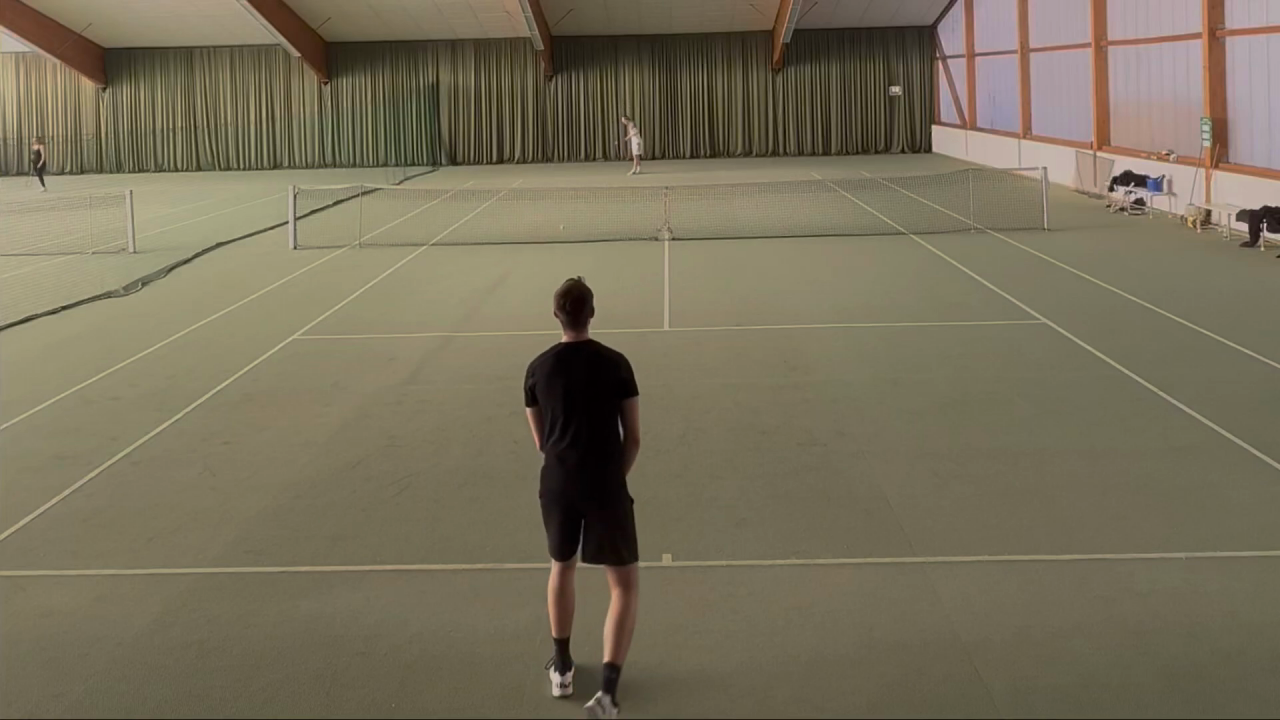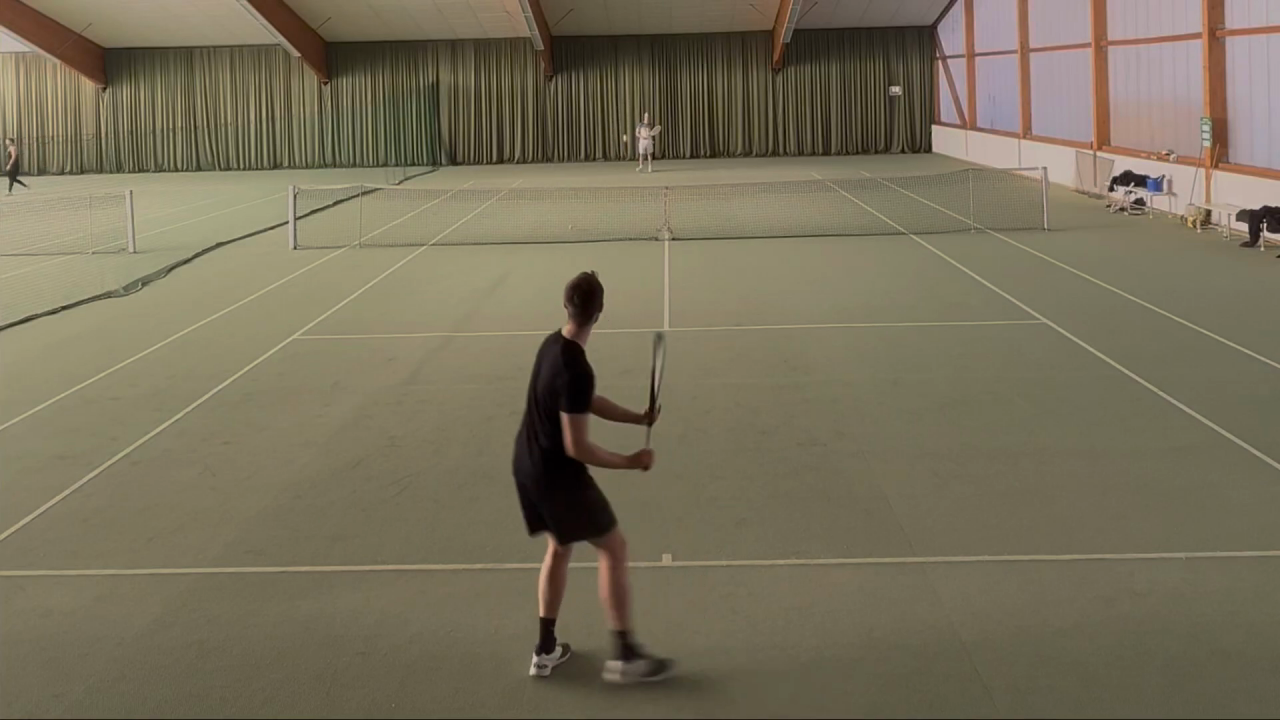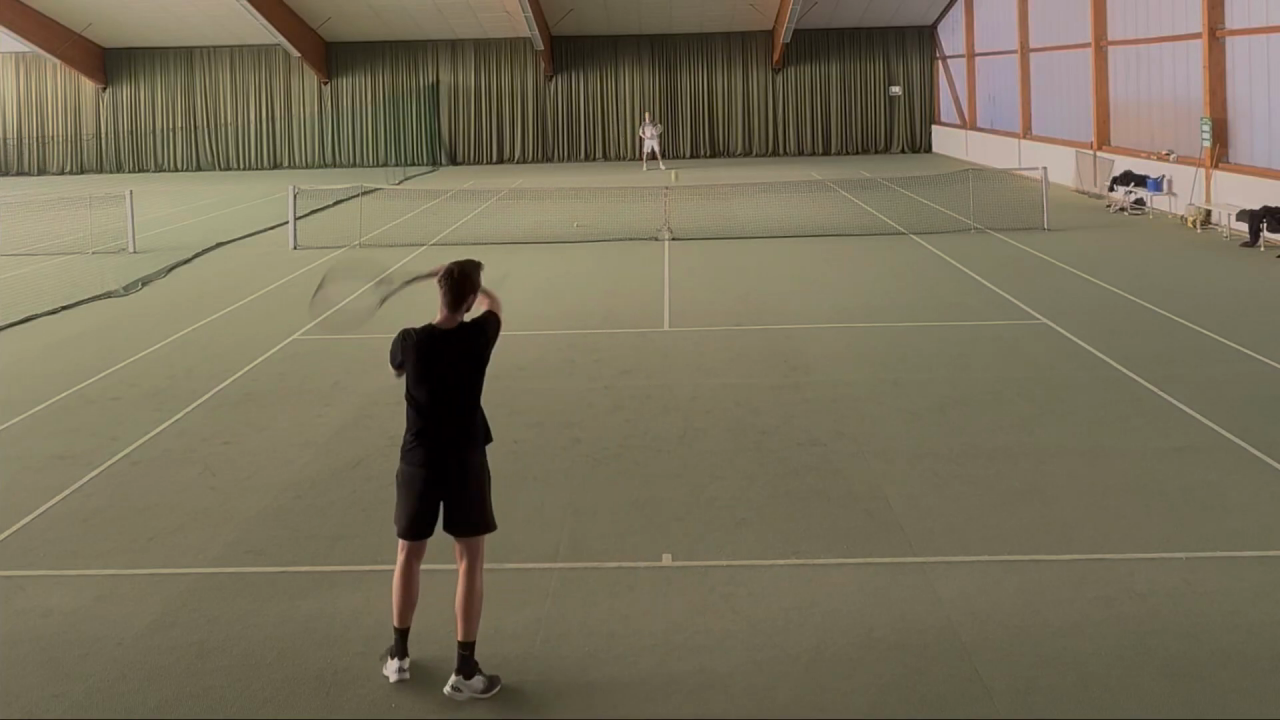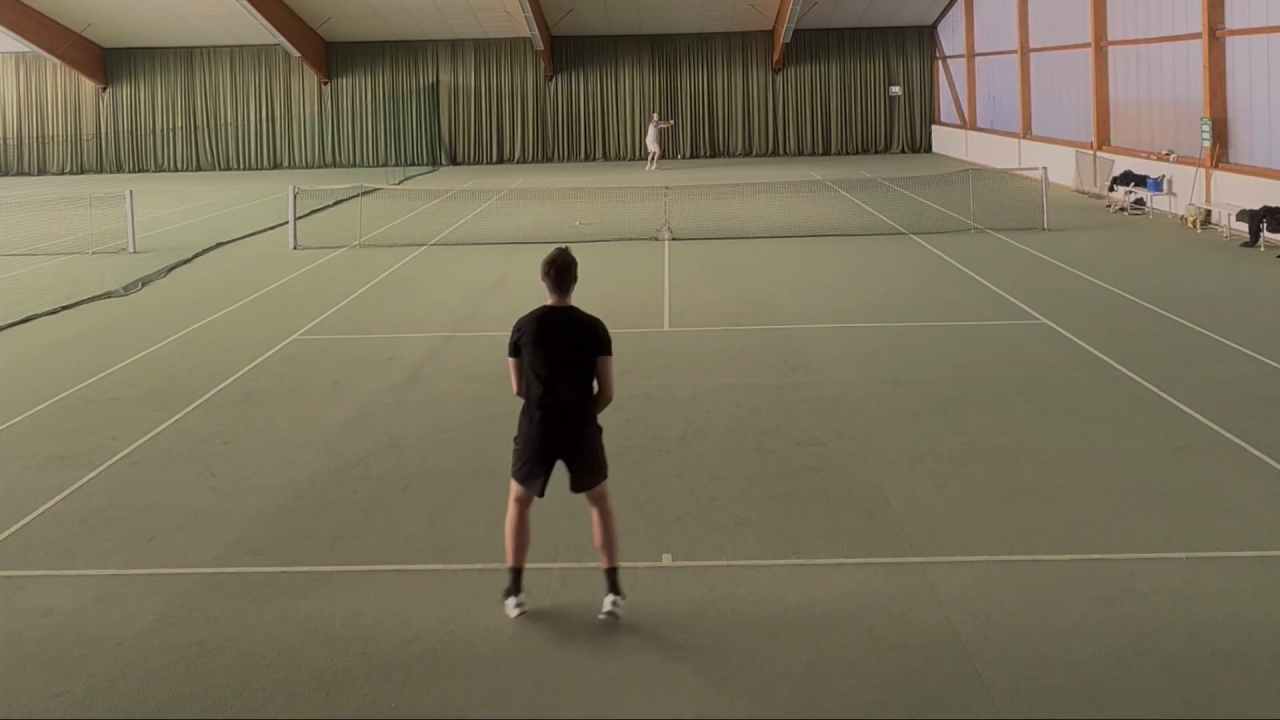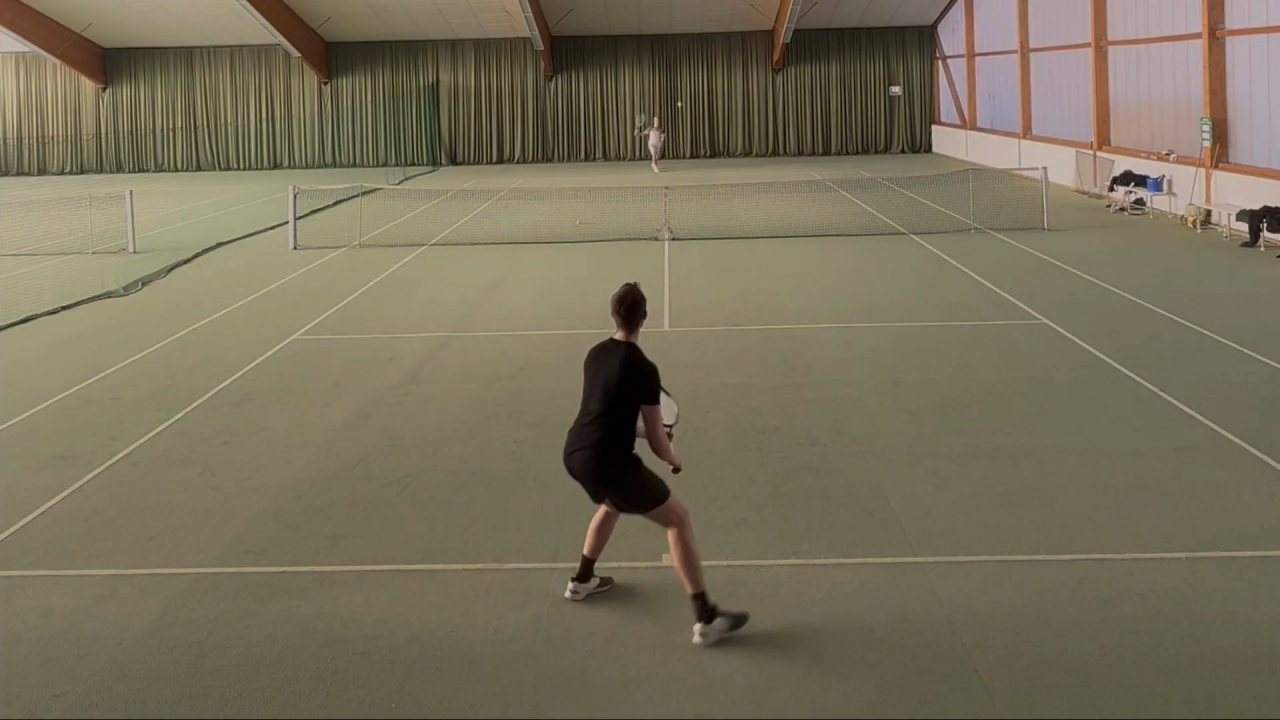
dt=1s
person 1, frame 1
left shoulder: (538, 368)
right shoulder: (615, 364)
left elbow: (540, 441)
right elbow: (633, 438)
left hip: (557, 486)
right hip: (605, 487)
left knee: (562, 567)
right knee: (625, 586)
left ankle: (562, 665)
person 1, frame 2
left shoulder: (552, 344)
right shoulder: (575, 370)
right elbow: (577, 446)
left wrist: (637, 418)
right wrist: (628, 461)
left hip: (529, 466)
right hip: (559, 473)
left knee: (559, 548)
right knee: (614, 553)
left ankle: (545, 649)
right ankle: (626, 655)
person 1, frame 3
left shoulder: (408, 341)
right shoulder: (481, 335)
right elbow: (492, 304)
right wrist: (472, 284)
left hip: (419, 462)
right hip: (466, 464)
left knee: (408, 557)
right knee: (470, 565)
left ankle: (399, 655)
right ankle: (465, 670)
person 1, frame 4
left shoulder: (523, 326)
right shoulder: (594, 329)
left elbow: (518, 389)
right elbow: (607, 393)
left hip: (535, 430)
right hip: (577, 430)
left knee: (519, 503)
right knee: (599, 504)
left ankle: (515, 593)
right ankle: (612, 593)
person 1, frame 5
left shoulder: (594, 354)
right shoulder: (643, 369)
right elbow: (654, 437)
left wrist: (651, 423)
right wrist: (673, 460)
left hip: (576, 455)
right hip: (608, 460)
left knee: (616, 503)
right knee: (679, 521)
left ankle: (582, 579)
right ankle: (706, 617)
